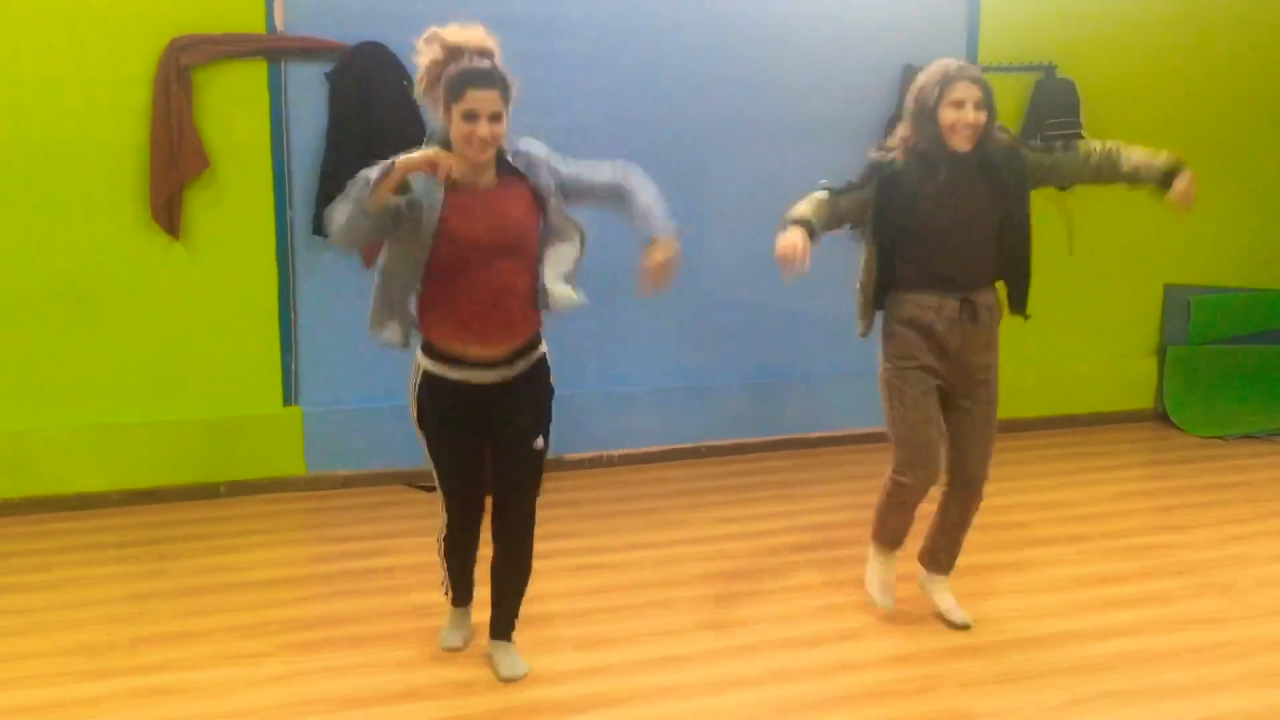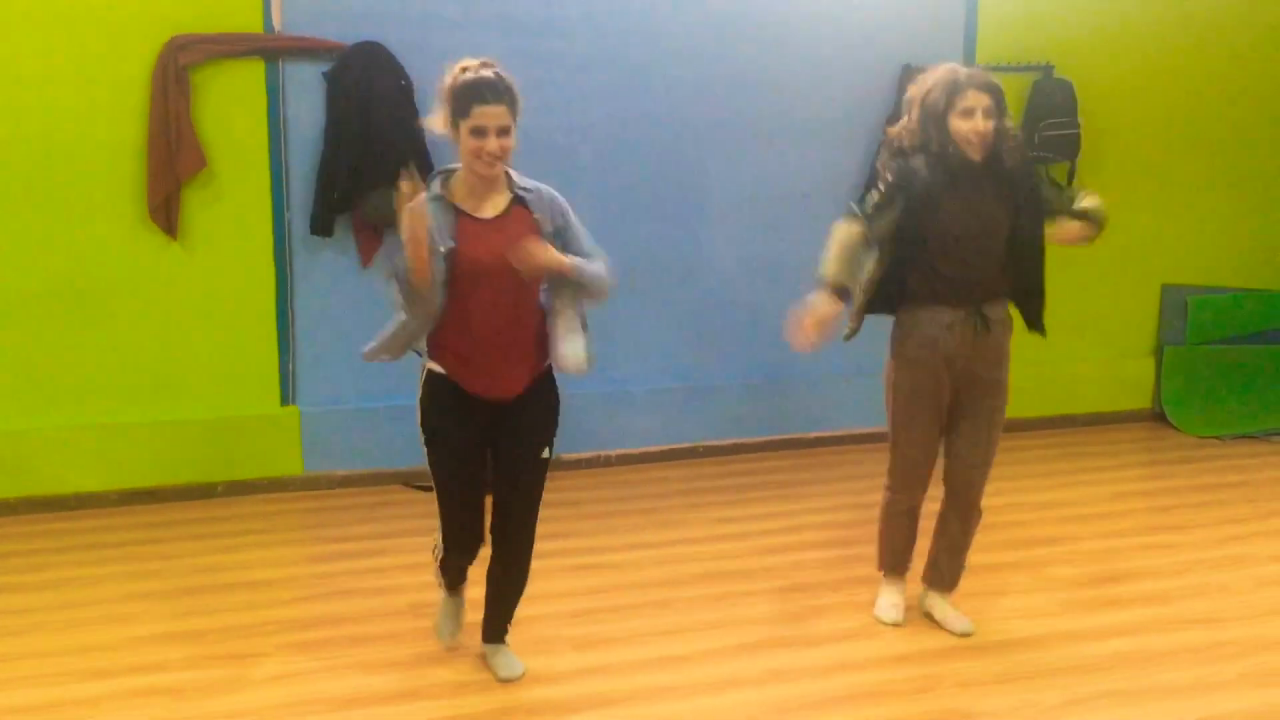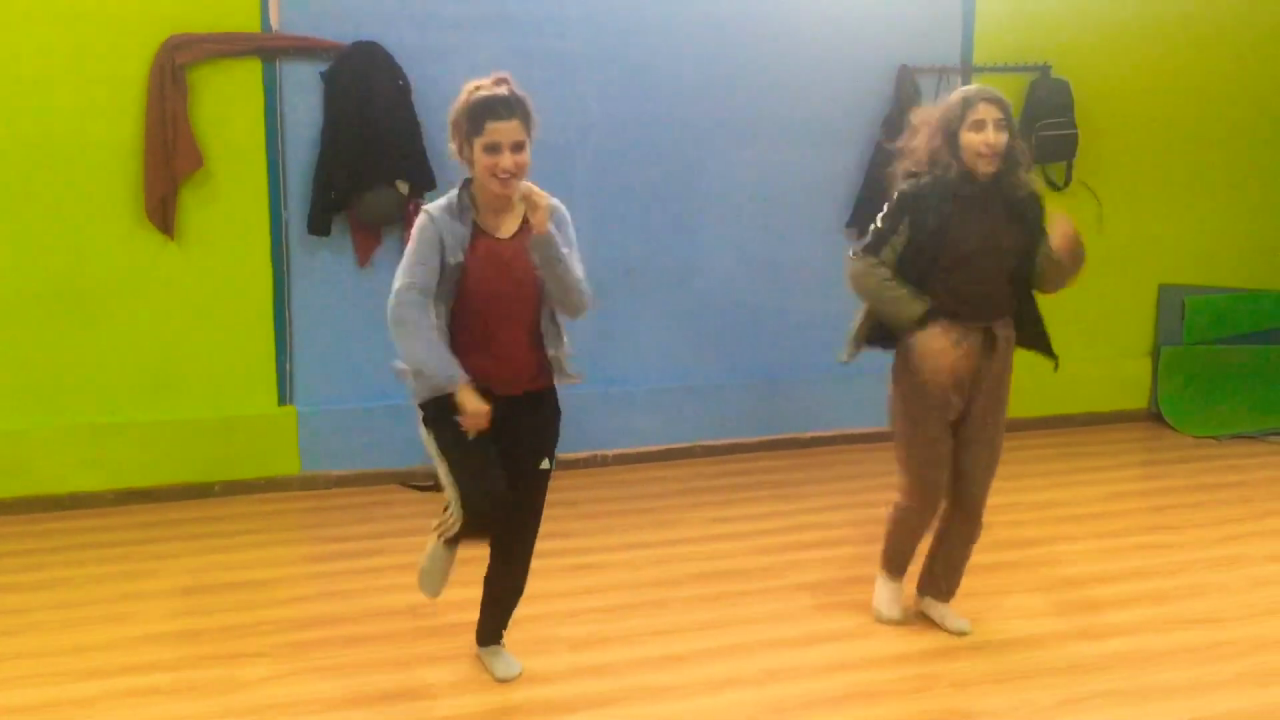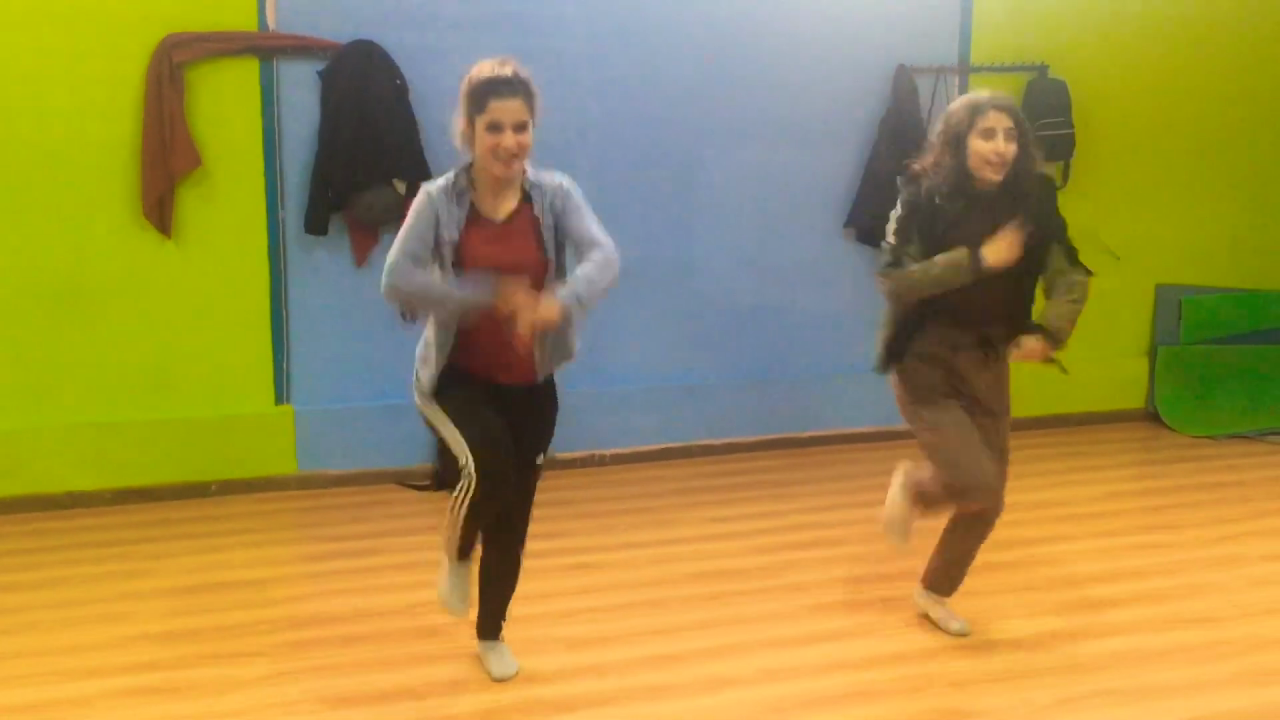
dt=0.1s
person 1, frame 1
left shoulder: (535, 169)
right shoulder: (421, 181)
left elbow: (623, 182)
right elbow: (345, 232)
left wrist: (659, 236)
right wrist: (393, 173)
left hip: (521, 375)
right hip: (447, 379)
left knee: (515, 515)
right knee: (462, 511)
left ankle: (503, 636)
right ankle: (458, 608)
person 1, frame 2
left shoulder: (542, 201)
right shoulder: (429, 205)
left elbow: (600, 281)
right elbow: (419, 302)
left wrist: (559, 263)
right wrist: (415, 246)
left hip: (530, 391)
right hip: (455, 388)
left knee: (517, 528)
right knee: (461, 524)
left ankle: (496, 635)
right ankle: (452, 595)
person 1, frame 3
left shoulder: (549, 215)
right shoulder: (439, 221)
left elbow: (574, 302)
right elbow: (406, 308)
left wrist: (544, 237)
right wrist: (459, 390)
left hip: (530, 398)
right hip: (455, 394)
left knee: (518, 536)
right knee: (482, 501)
left ankle: (491, 638)
right ankle: (447, 538)
person 1, frame 4
left shoulder: (554, 193)
right shoulder: (439, 198)
left elbow: (603, 258)
right elbow: (398, 282)
left wrist: (559, 303)
right wrist: (488, 298)
left hip: (530, 382)
right hip: (456, 377)
left knee: (514, 522)
right knee: (489, 467)
left ankle: (491, 632)
right ankle: (459, 556)
person 2, frame 1
left shoulder: (1005, 163)
right shoulder: (896, 172)
left elbow: (1087, 160)
right elbow: (830, 207)
left wrist: (1161, 170)
right wrist: (798, 225)
left hip: (977, 331)
right hip: (913, 333)
left knee: (972, 470)
right knee: (918, 467)
left ankle: (936, 572)
right ankle: (882, 551)
person 2, frame 2
left shoulder: (1014, 174)
right shoulder: (912, 176)
left elbow: (1077, 205)
right elbow: (855, 232)
left wrist: (1084, 217)
right wrist: (830, 292)
left hip: (989, 343)
right hip: (924, 343)
left knee: (968, 484)
right knee: (911, 476)
left ankle: (939, 591)
right ankle: (891, 580)
person 2, frame 3
left shoulder: (1019, 200)
right shoulder: (920, 196)
left elbow: (1047, 280)
right elbow: (866, 265)
left wrist: (1064, 249)
right wrist: (922, 325)
left hip: (991, 360)
right hip: (928, 358)
left knee: (970, 499)
right knee: (926, 492)
left ankle: (935, 595)
right ankle: (889, 576)
person 2, frame 4
left shoulder: (1032, 201)
right shoulder: (923, 199)
left elbow: (1070, 279)
right elbow: (895, 281)
left wrist: (1047, 330)
right wrist: (974, 261)
left hip: (990, 367)
right hip: (928, 364)
left knee: (986, 503)
right knee: (975, 480)
left ankle: (935, 592)
right ankle: (912, 484)
